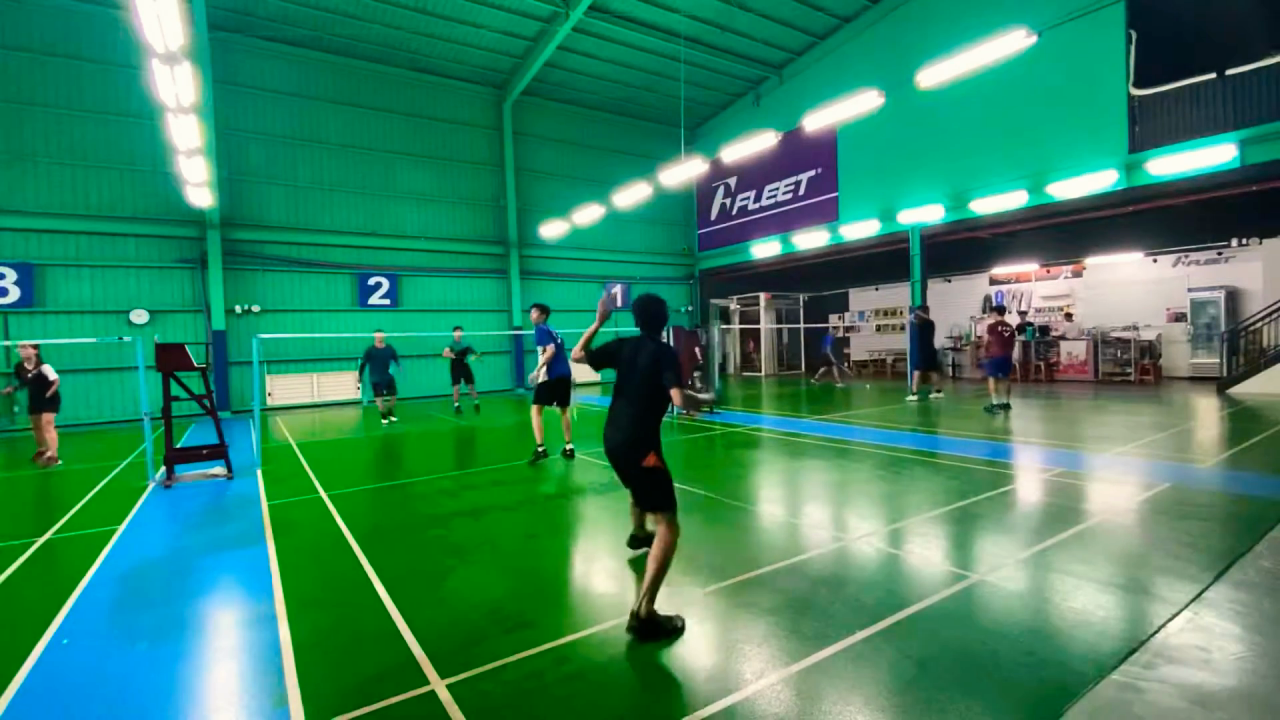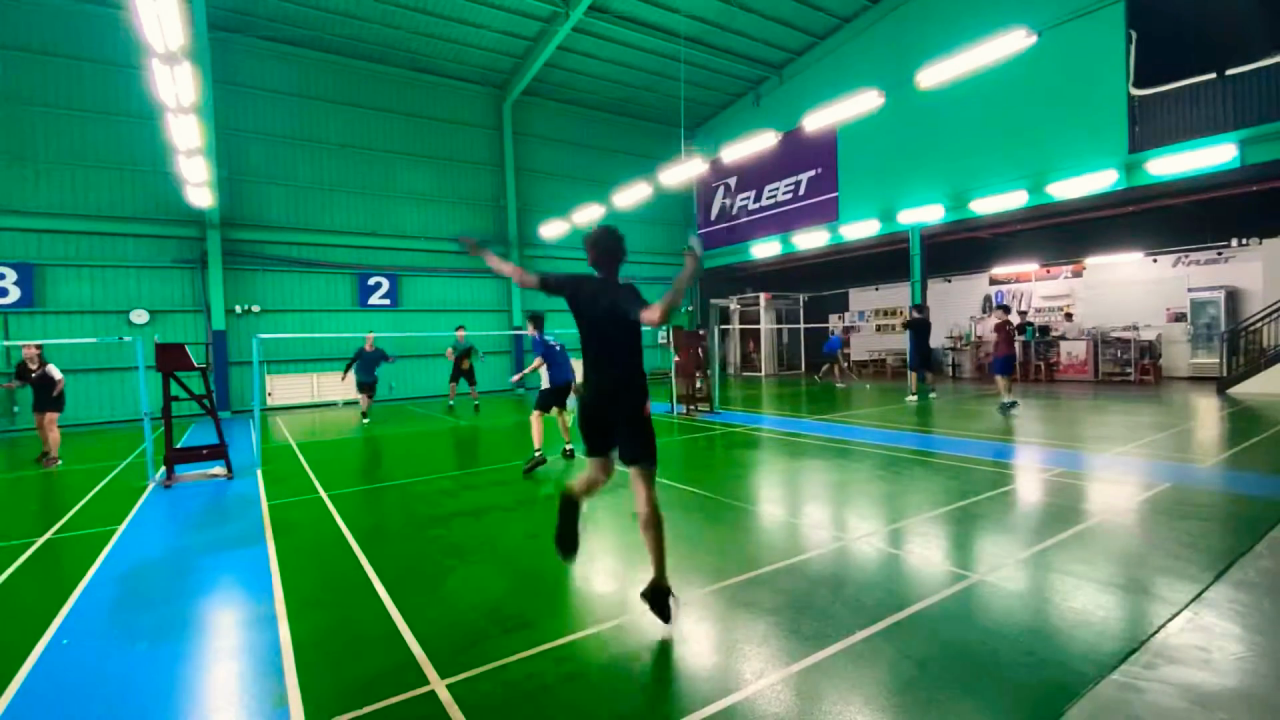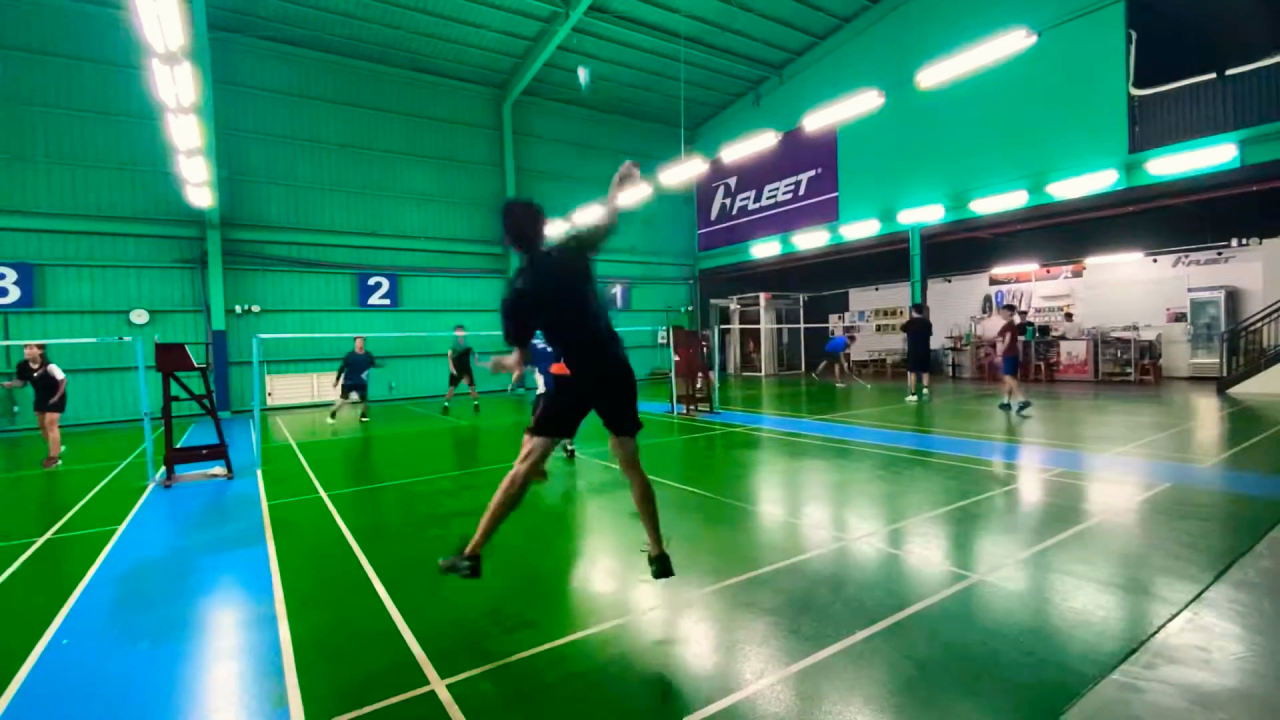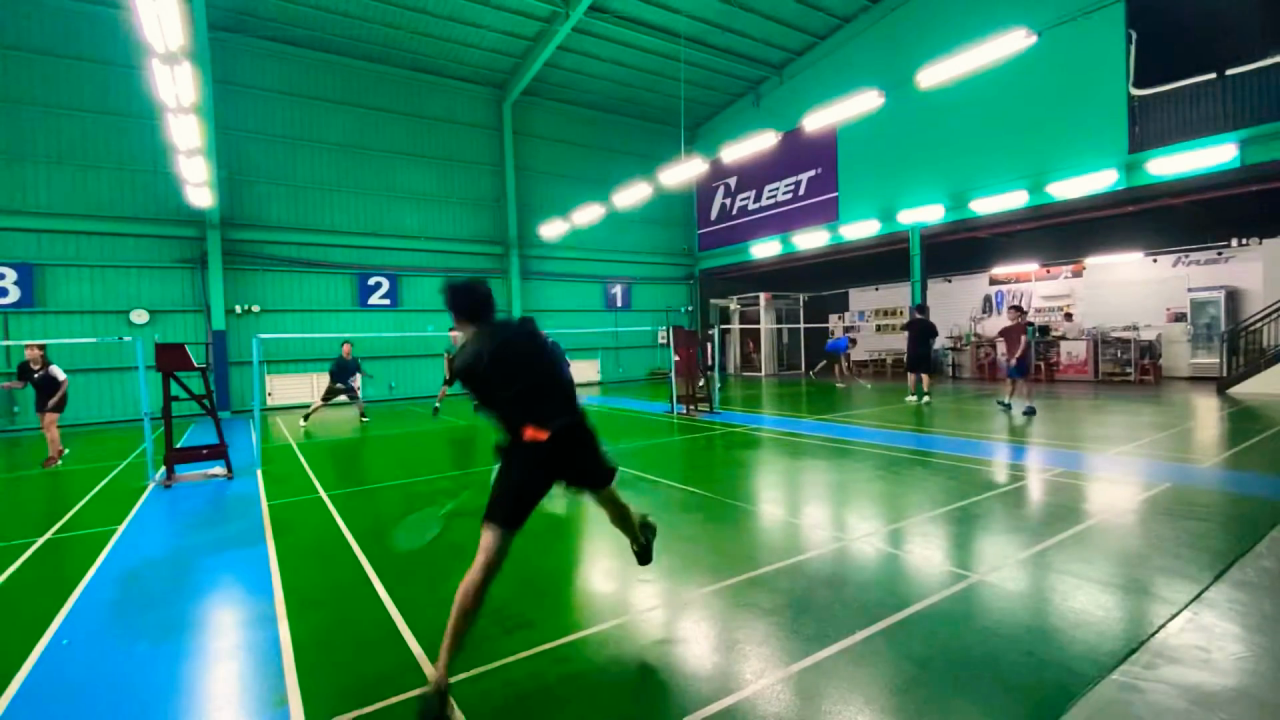
dt=0.2s
person 1, frame 1
left shoulder: (622, 346)
right shoulder: (665, 353)
left elbow: (578, 356)
right elbow: (679, 400)
left wrist: (598, 322)
left hip: (613, 440)
right hip: (640, 444)
left knee: (645, 491)
right knee: (668, 529)
left ankle: (638, 533)
person 1, frame 2
left shoulder: (576, 286)
right shoulder: (624, 293)
left elbow: (521, 277)
right elbow: (655, 318)
left wrist: (483, 254)
right wrist: (687, 276)
left hip: (594, 400)
right hip: (628, 402)
left knee: (599, 472)
right knee: (644, 487)
left ankle: (573, 494)
person 1, frame 3
left shoulder: (518, 295)
right shoulder: (567, 254)
left elbow: (520, 359)
right elbow: (607, 223)
left wrist: (505, 363)
right wrist: (618, 184)
left hip: (574, 375)
right hip: (613, 368)
left knee: (527, 463)
right knee: (629, 464)
person 1, frame 4
left shoulder: (468, 362)
right shoulder: (523, 330)
left elbow: (501, 416)
left hip: (532, 443)
right hip: (572, 432)
right knee: (604, 493)
right ankle: (640, 534)
